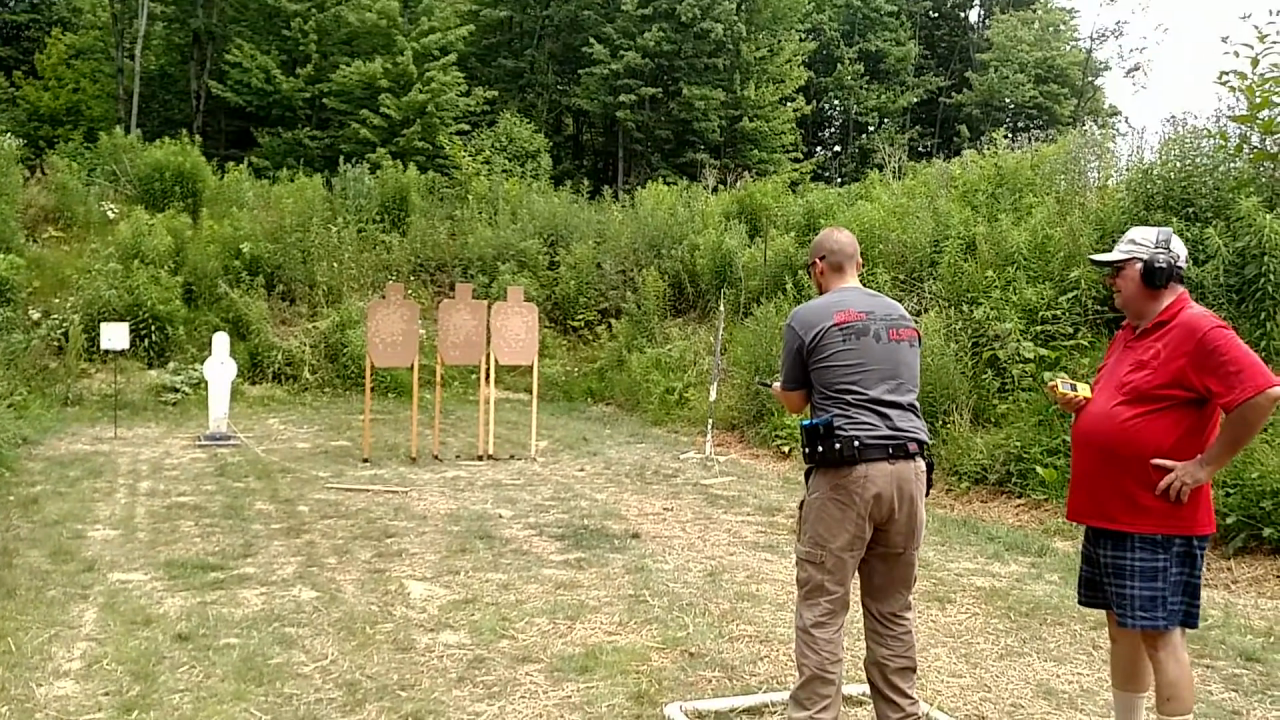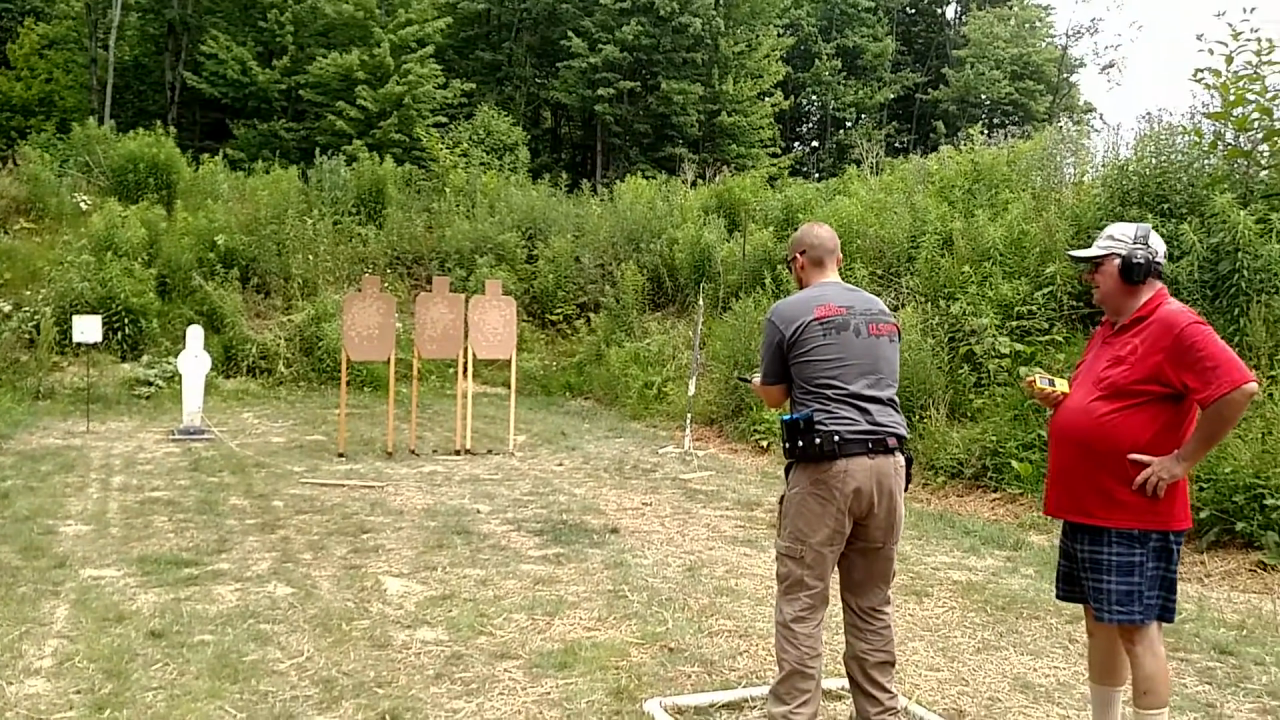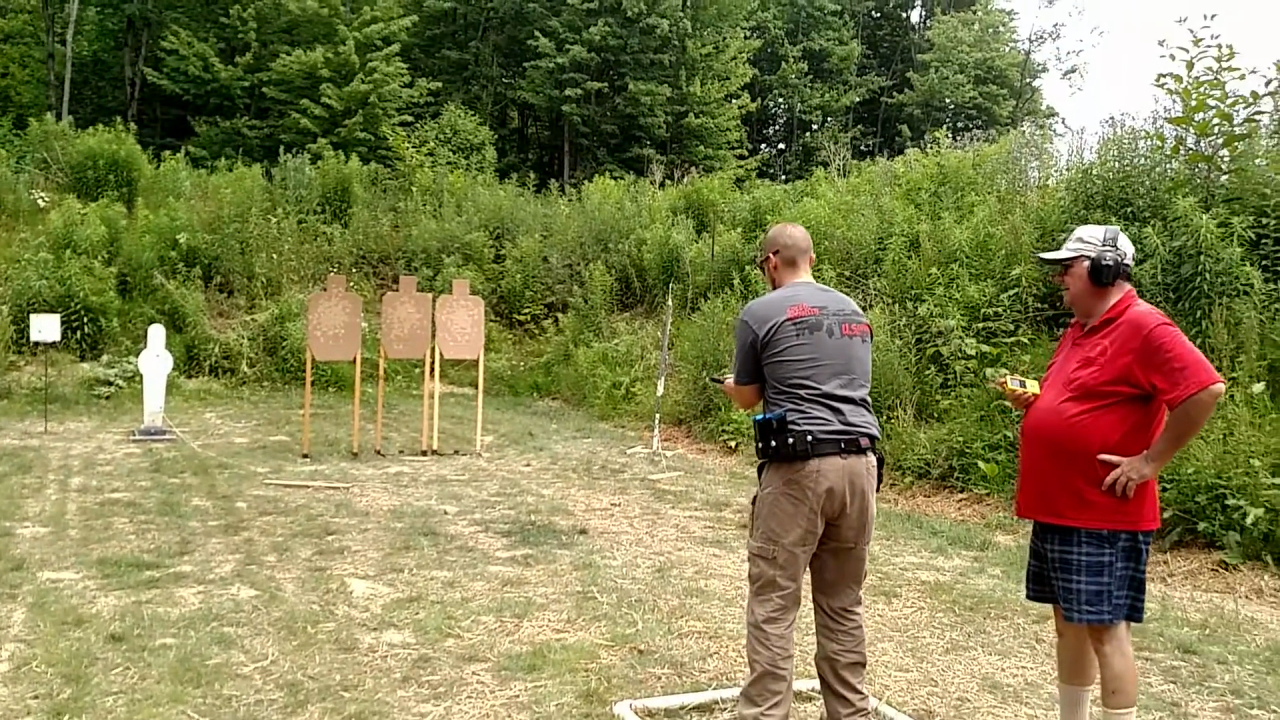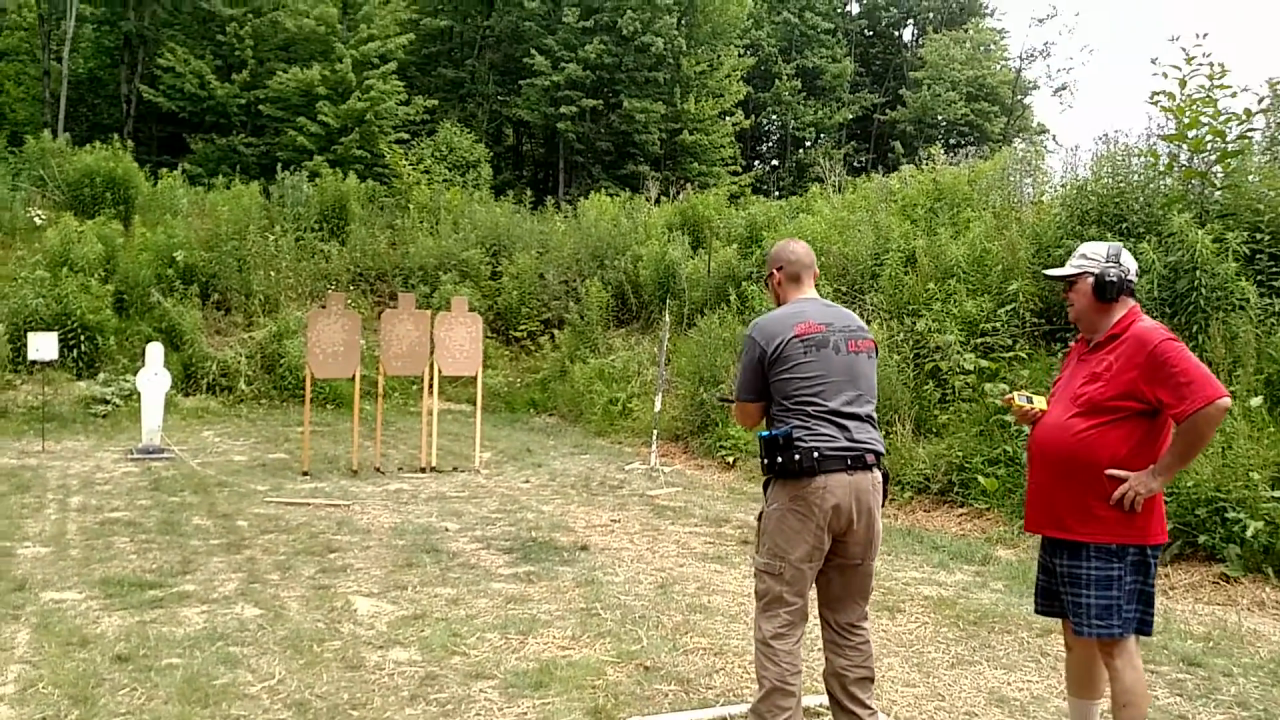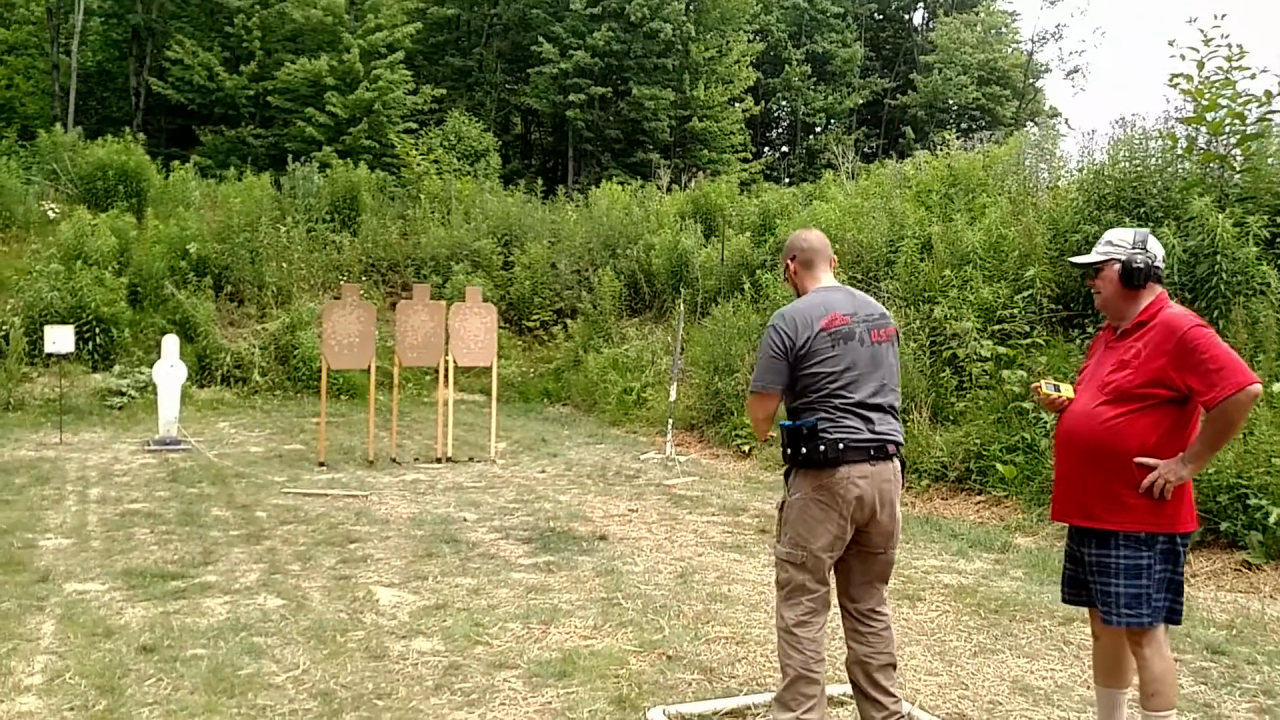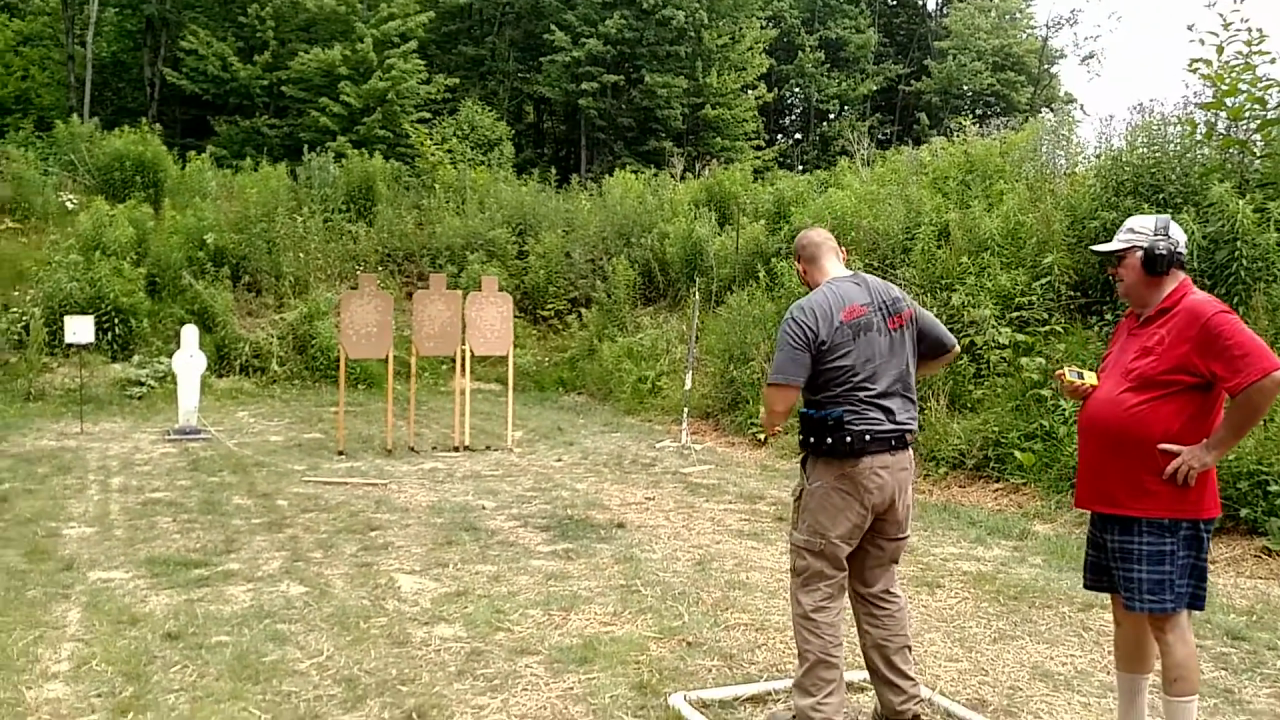
dt=0.2s
person 1, frame 1
left shoulder: (1198, 330)
right shoulder: (1129, 333)
left wrist: (1206, 465)
right wrist: (1082, 404)
left hip: (1157, 521)
right hip: (1108, 513)
left knee: (1160, 635)
right knee: (1122, 629)
person 1, frame 2
left shoulder: (1175, 326)
right shoulder: (1109, 329)
left elbow: (1239, 388)
left wrist: (1182, 460)
right wrist: (1060, 399)
left hip: (1135, 516)
right hip: (1086, 508)
left knee: (1137, 630)
right knee: (1099, 623)
person 1, frame 3
left shoulder: (1143, 327)
right shoulder: (1078, 330)
left elbow: (1206, 389)
left wrist: (1150, 460)
right wrist: (1032, 401)
left hip: (1103, 515)
right hip: (1057, 510)
left knee: (1105, 629)
right knee: (1068, 623)
person 1, frame 4
left shoulder: (1149, 343)
right shoulder: (1084, 346)
left elbow: (1213, 403)
left wrist: (1159, 475)
right wrist: (1036, 416)
left hip: (1112, 530)
right hip: (1065, 524)
left knee: (1115, 644)
right knee: (1077, 638)
person 1, frame 5
left shoulder: (1177, 329)
right shoulder: (1110, 334)
left elbow: (1243, 389)
left wrist: (1188, 463)
right wrist: (1064, 405)
left hip: (1141, 519)
right hip: (1092, 512)
left knee: (1143, 632)
right knee: (1104, 624)
person 1, frame 6
left shoulder: (1202, 315)
right shoulder: (1133, 320)
left wrist: (1211, 449)
right wrist: (1087, 391)
left hip: (1164, 506)
right hip: (1113, 499)
left knee: (1165, 618)
right knee: (1126, 611)
person 2, frame 1
left shoulder: (807, 318)
right shoulder: (901, 316)
left elbow: (794, 403)
left wrist: (781, 389)
left hip: (847, 474)
right hip: (908, 469)
left knee: (821, 607)
right knee: (892, 607)
person 2, frame 2
left shoulder: (787, 312)
right shoulder: (881, 310)
left elbow: (774, 398)
left wrist: (760, 384)
left hip: (827, 468)
right hip: (888, 464)
left knee: (801, 601)
right knee: (872, 602)
person 2, frame 3
left shoulder: (761, 313)
right shoulder: (853, 311)
left elbow: (747, 398)
left wrist: (732, 386)
left hip: (799, 470)
right hip: (859, 464)
left knee: (773, 604)
right knee: (843, 603)
person 2, frame 4
left shoulder: (766, 330)
right shoulder: (858, 327)
left elbow: (748, 418)
left wrist: (749, 407)
left hip: (804, 486)
right hip: (865, 481)
left knee: (780, 619)
right knee: (850, 618)
person 2, frame 5
left shoulder: (790, 320)
right shoulder: (879, 313)
left elbow: (761, 412)
left wrist: (764, 433)
left hip: (824, 478)
right hip: (884, 470)
left knee: (802, 609)
right knee: (869, 604)
person 2, frame 6
left shoulder: (807, 314)
right shoulder: (896, 296)
left elbow: (779, 406)
right elbow: (948, 350)
left wrist: (769, 421)
left hip: (840, 469)
right hip: (897, 461)
left knee: (818, 594)
right knee: (879, 587)
